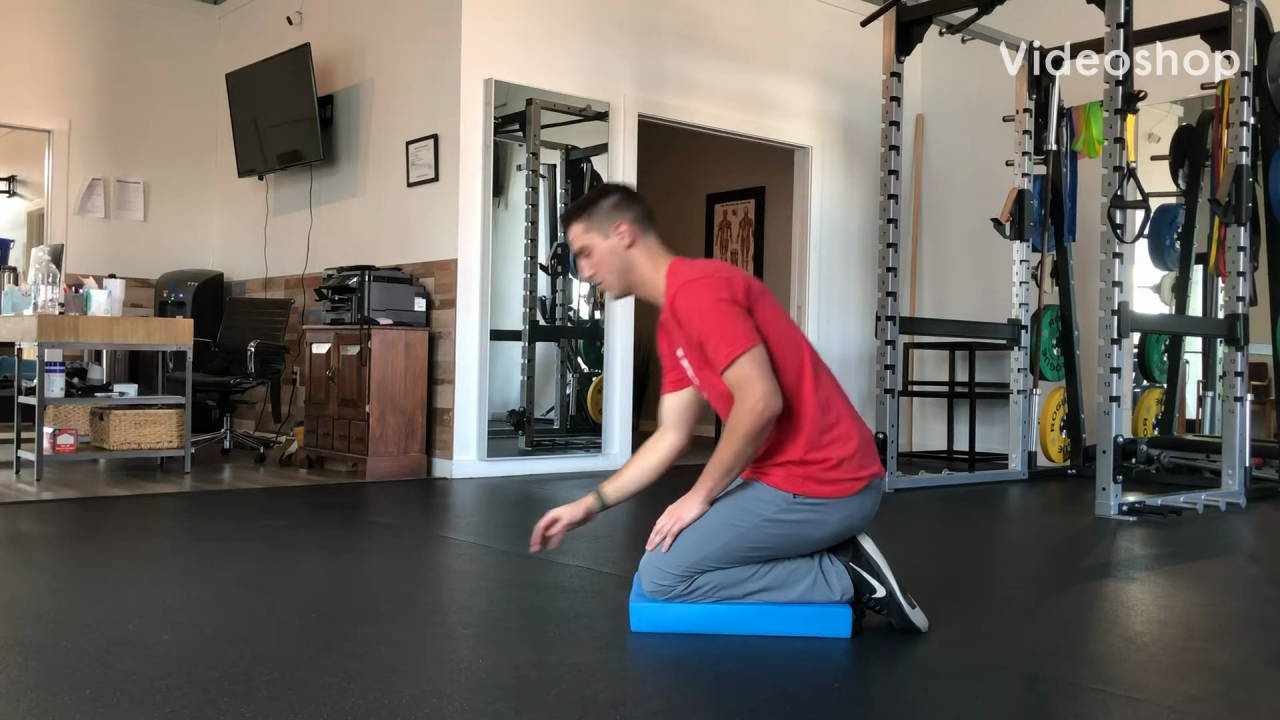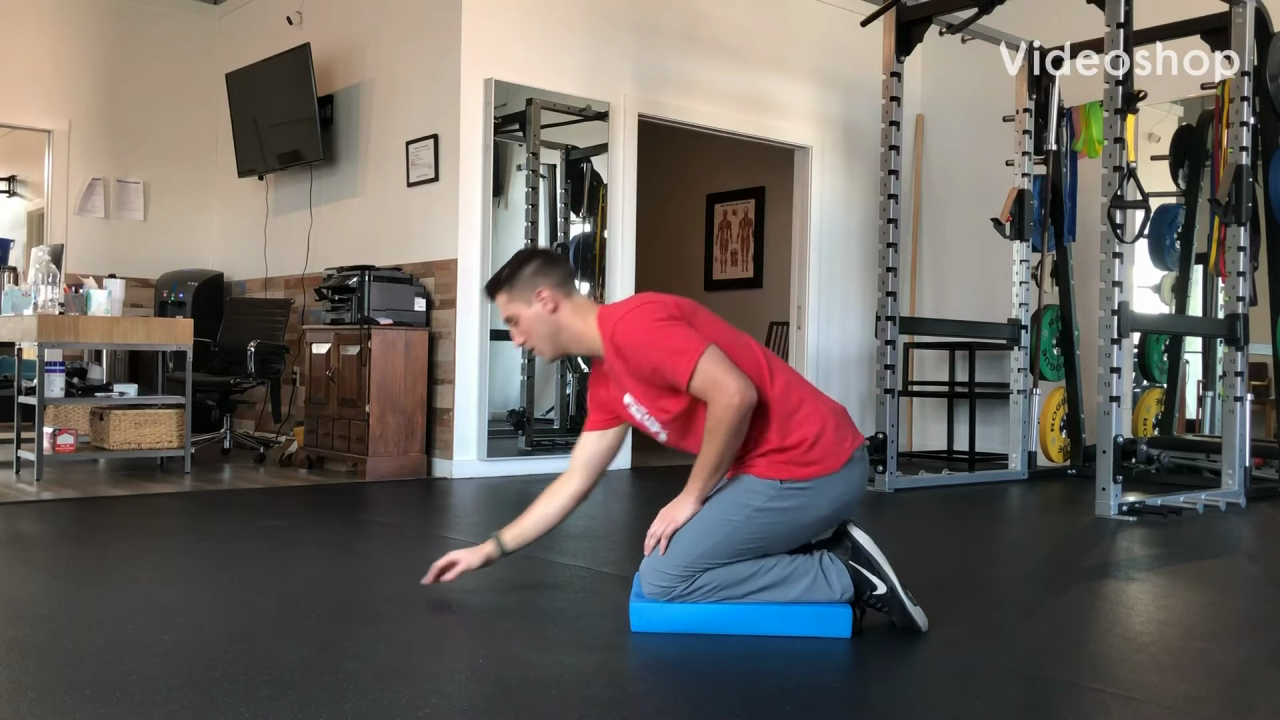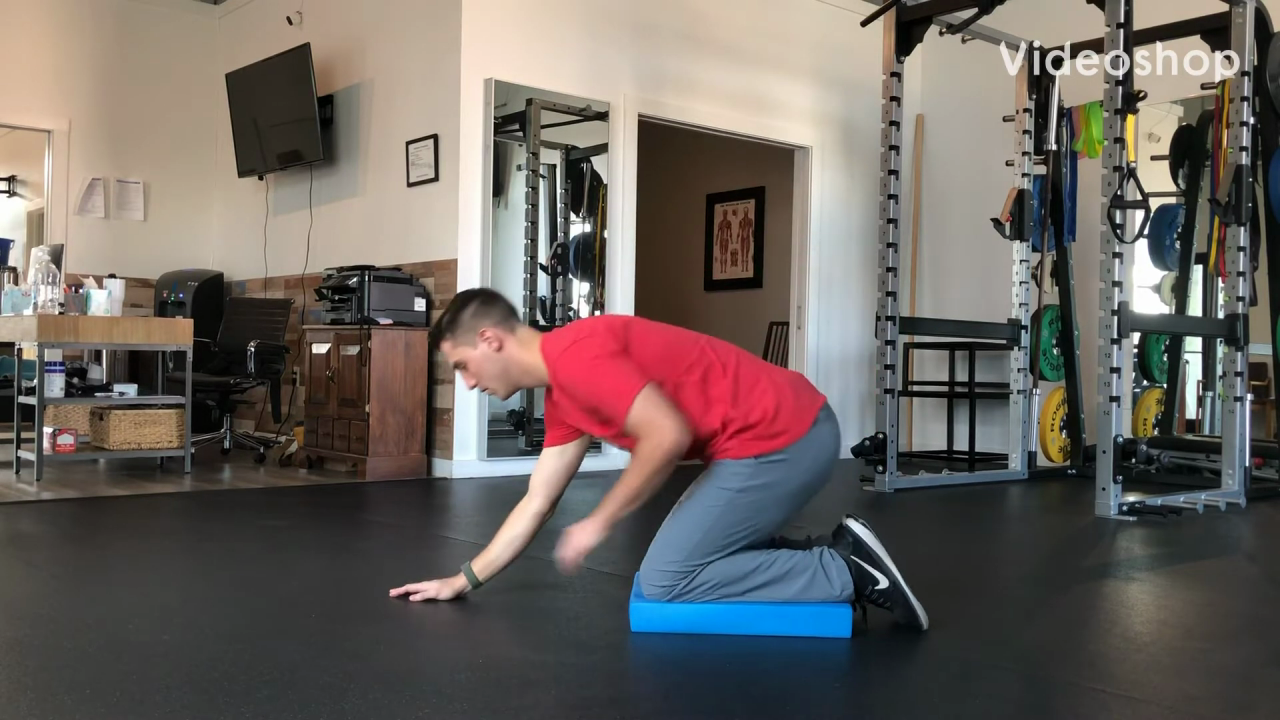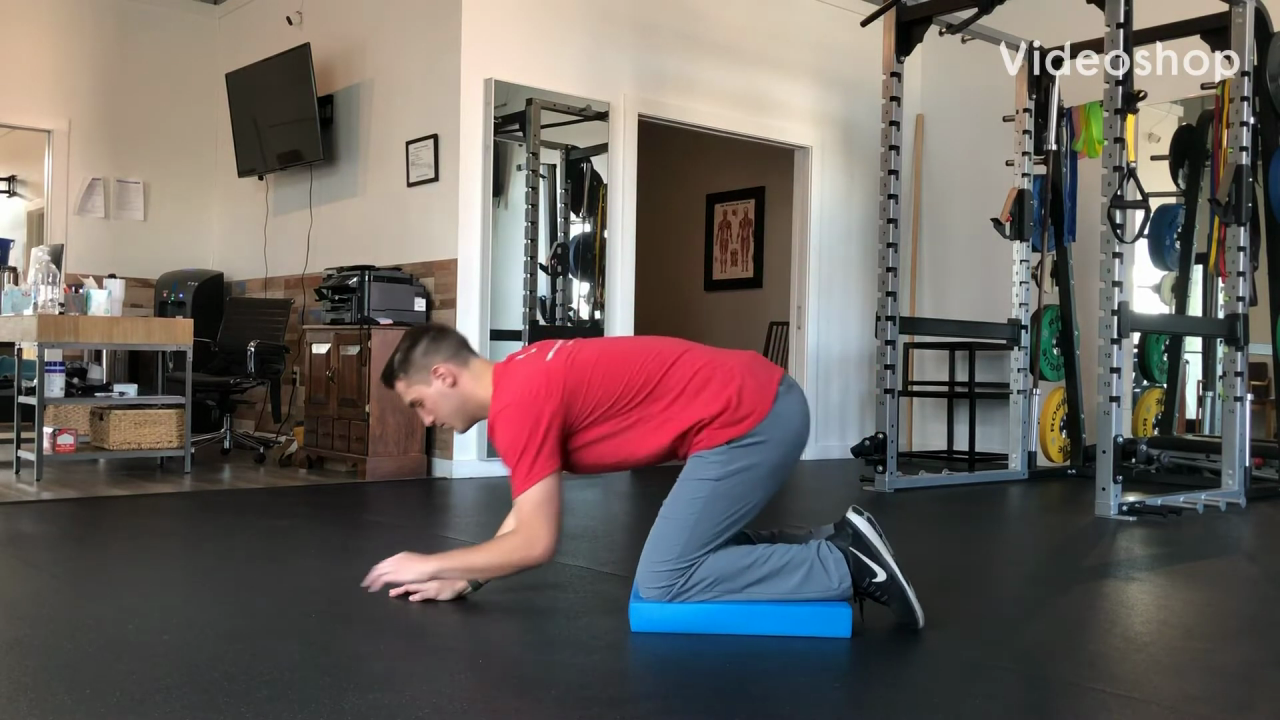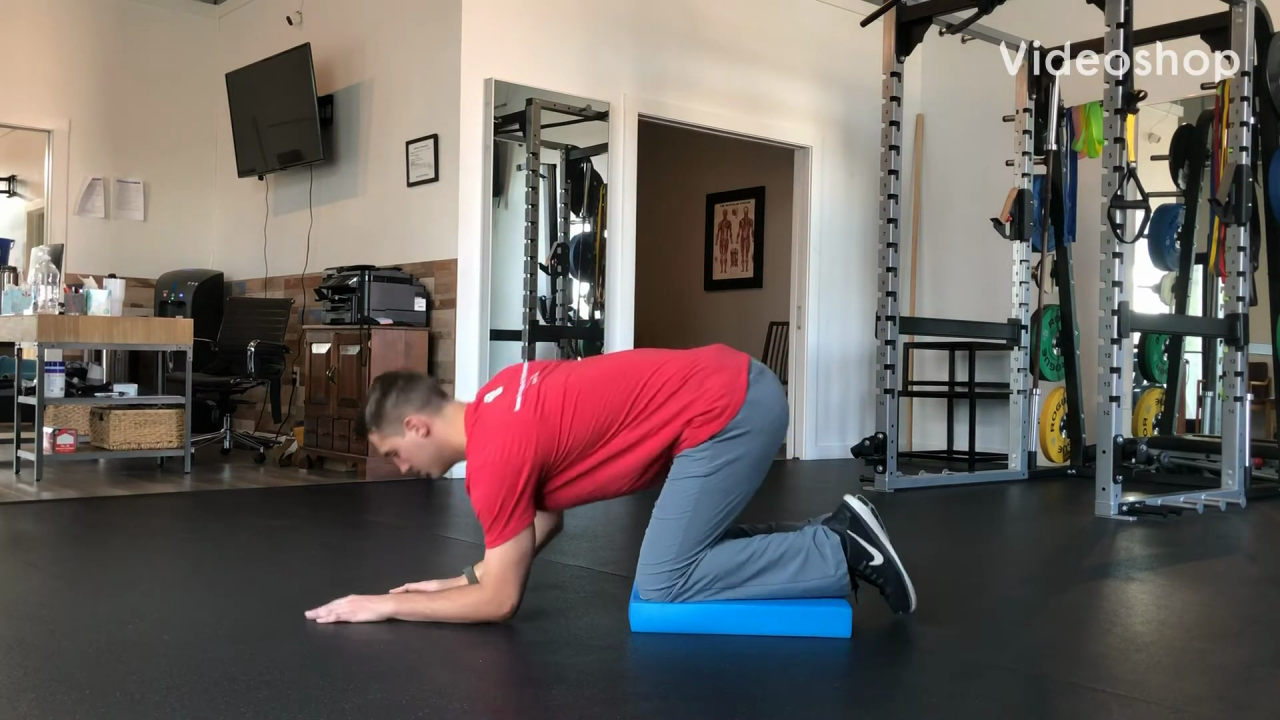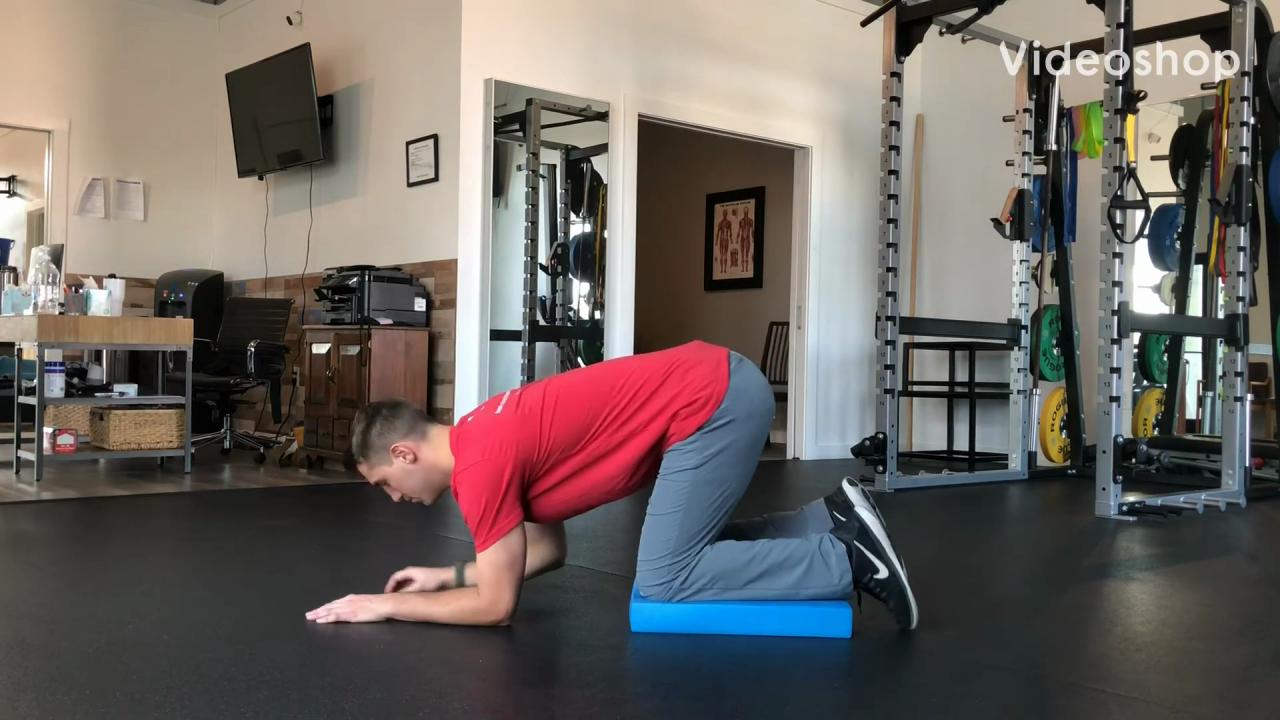
dt=0.3s
person 1, frame 1
left shoulder: (697, 290)
right shoulder: (671, 323)
left elbow: (761, 404)
right elbow: (671, 436)
left wrist: (700, 498)
right wrist: (589, 504)
left hip: (820, 484)
right hip: (814, 474)
left knee: (663, 576)
right knee: (673, 550)
left ankle: (845, 580)
right ankle: (833, 558)
person 1, frame 2
left shoulder: (632, 322)
right shoulder: (606, 378)
left elbow: (735, 396)
right elbow: (574, 481)
left wrist: (691, 497)
right wrist: (490, 549)
left hip: (811, 467)
right hip: (796, 463)
left knee: (663, 580)
right knee: (673, 553)
left ankle: (842, 576)
right ankle: (833, 554)
person 1, frame 3
left shoulder: (575, 355)
right shoulder: (560, 387)
left elbow: (665, 433)
right elbow: (537, 502)
left wrist: (602, 521)
right wrist: (464, 578)
left hip: (780, 436)
right hip: (790, 429)
left knee: (665, 582)
right knee: (687, 555)
left ankle: (844, 570)
right ankle: (834, 554)
person 1, frame 4
left shoulder: (518, 403)
right shoulder: (524, 379)
left elbow: (538, 542)
right elbow: (527, 511)
left wrist: (434, 563)
right wrist: (460, 580)
left hip: (750, 421)
right hip: (764, 402)
left knee: (662, 584)
right knee: (689, 551)
left ankle: (845, 567)
right ankle: (835, 543)
person 1, frame 5
left shoulder: (495, 456)
right shoulder: (494, 404)
left elbow: (500, 601)
right elbow: (546, 515)
left wrist: (387, 605)
right wrist: (462, 580)
left hip: (729, 411)
right hip: (738, 385)
left knee: (664, 585)
right knee: (682, 551)
left ankle: (843, 553)
right ankle: (834, 533)
person 1, frame 6
left shoulder: (479, 464)
right shoulder: (488, 436)
left elbow: (496, 604)
right elbow: (548, 547)
left wrist: (385, 605)
right wrist: (453, 575)
left hip: (713, 403)
right hip: (725, 382)
left knee: (665, 582)
right knee: (687, 549)
left ankle: (849, 561)
right ankle: (834, 521)
